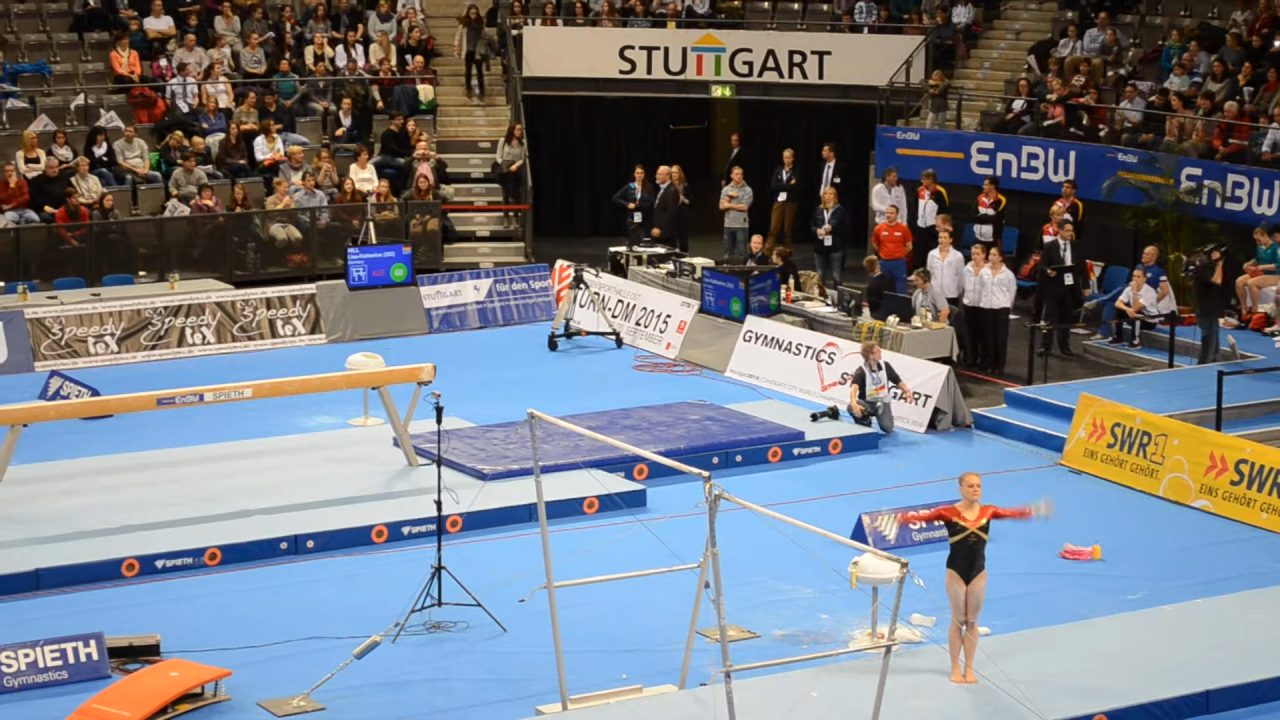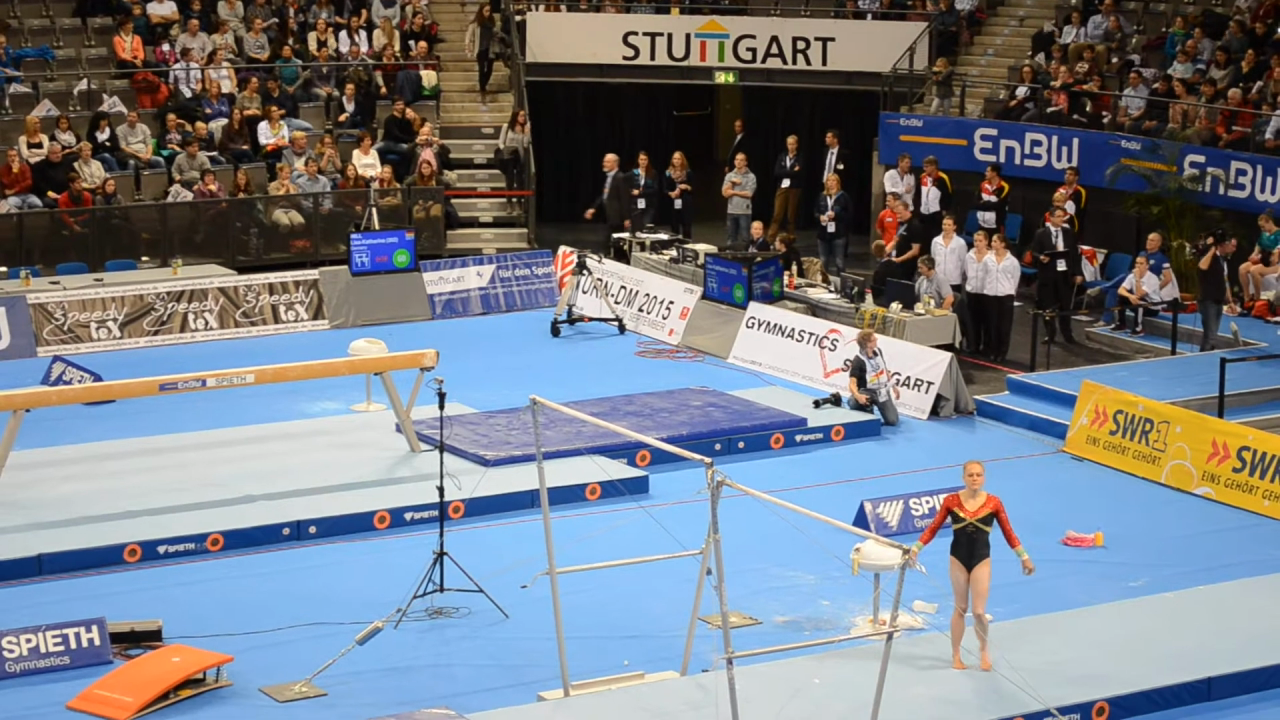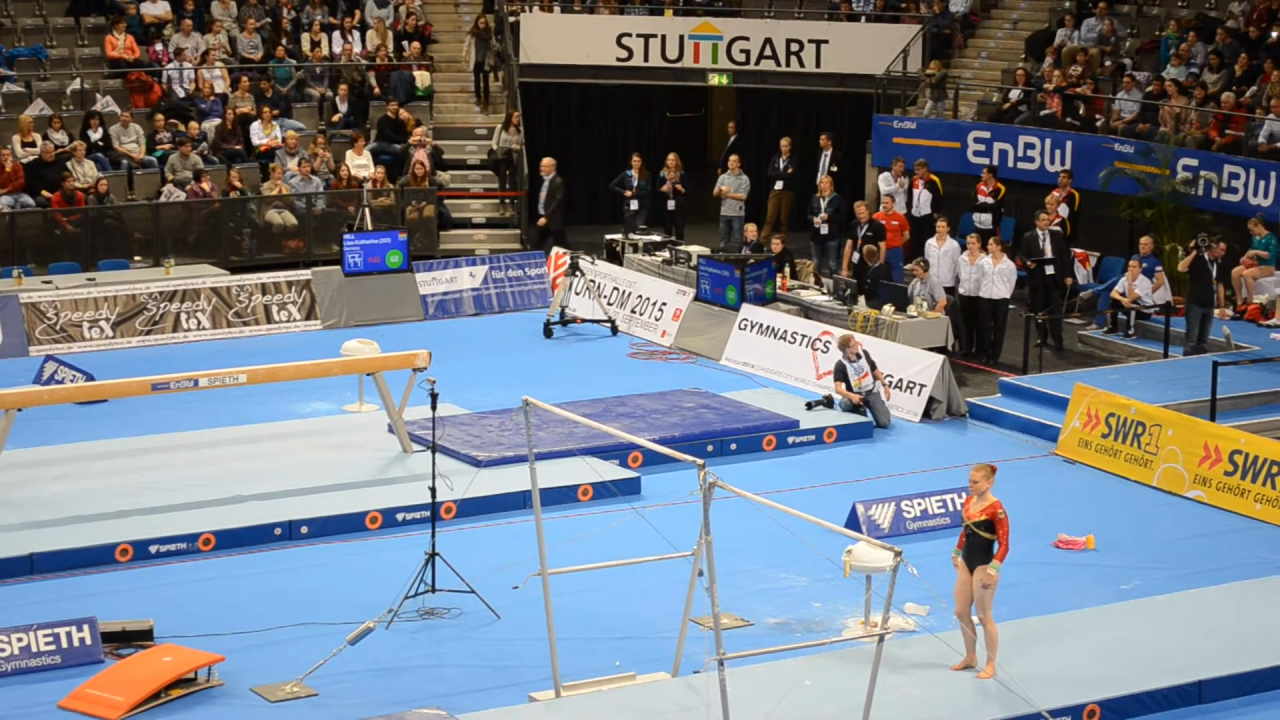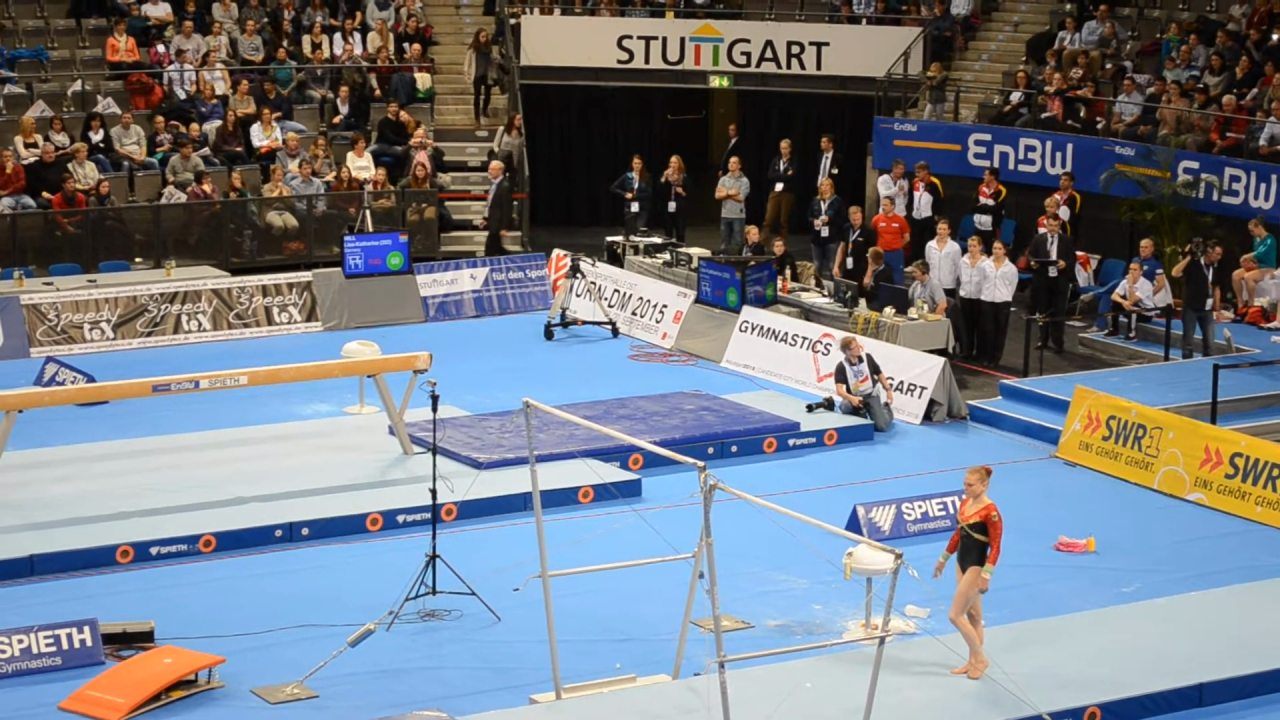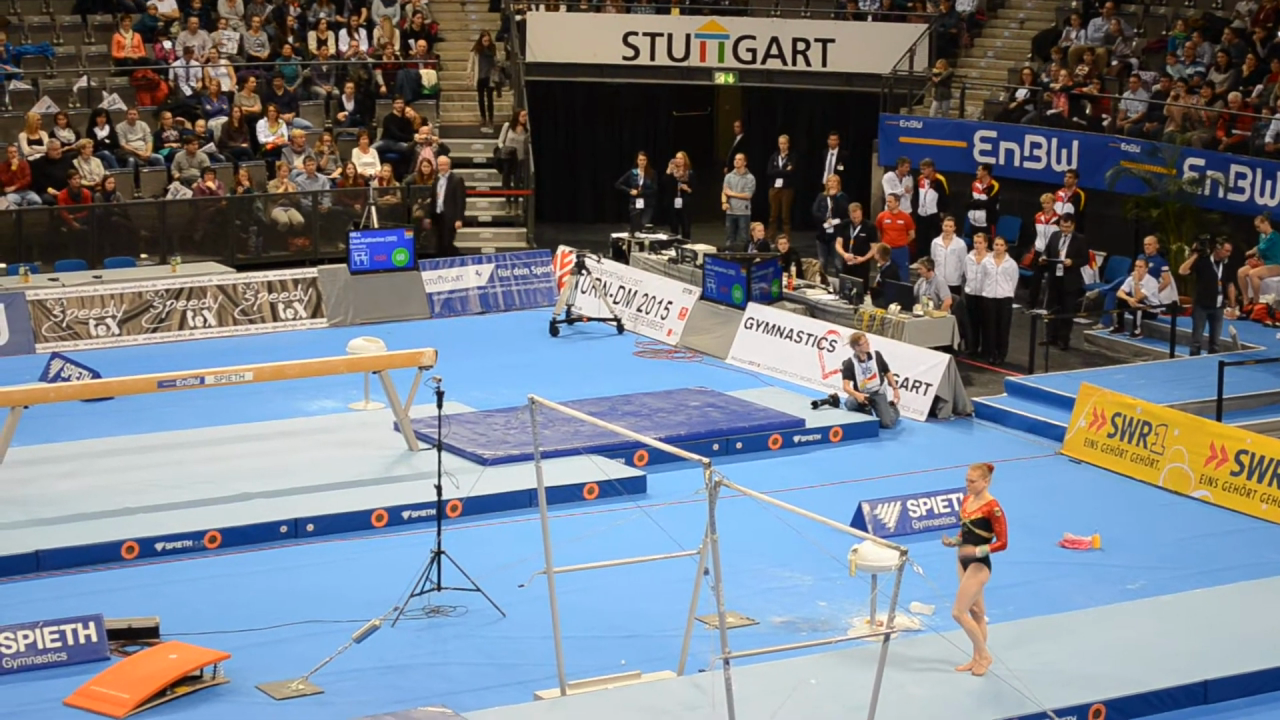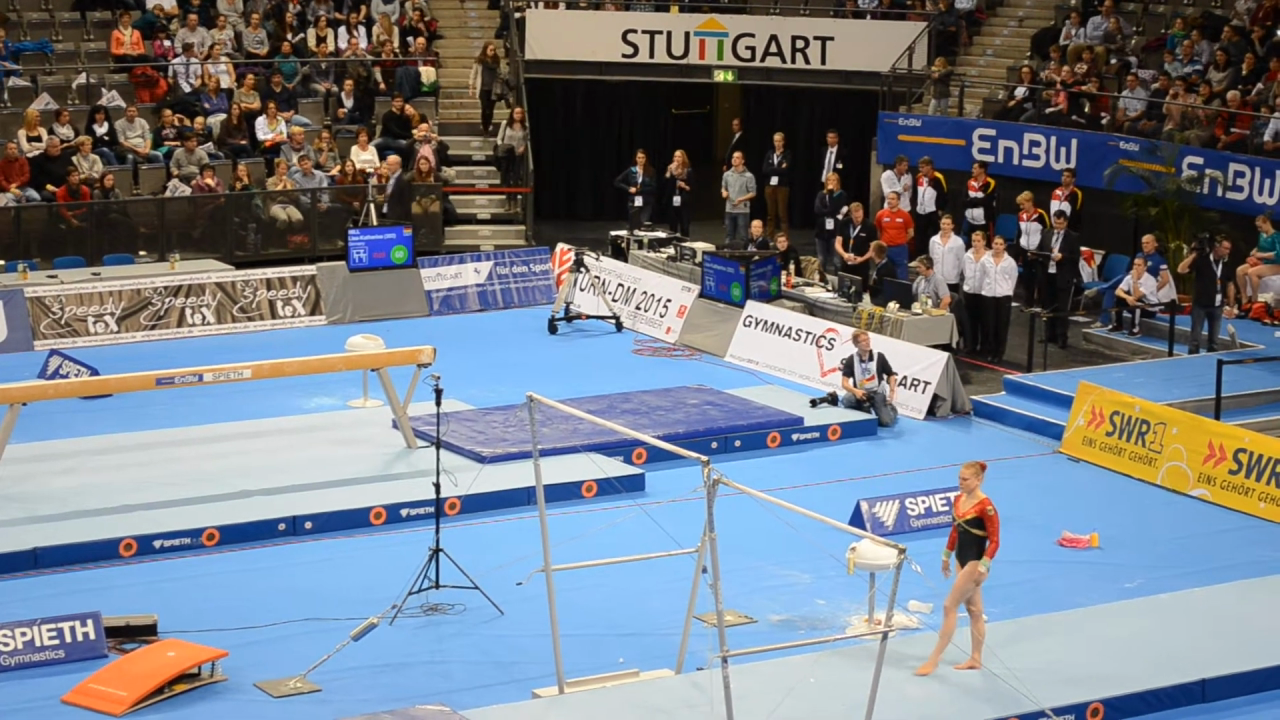
dt=0.7s
person 1, frame 1
left shoulder: (988, 512)
right shoulder: (949, 512)
left elbow: (1014, 512)
right elbow: (921, 516)
left wrist: (1036, 510)
left hip: (978, 572)
right hip: (955, 572)
left knee: (972, 621)
right knee: (958, 620)
left ankle: (969, 667)
right ankle: (955, 667)
person 1, frame 2
left shoulder: (994, 503)
right shoulder: (951, 500)
left elbow: (1008, 532)
right elbow: (935, 526)
left wrist: (1024, 557)
right wrist: (916, 548)
left hip: (981, 561)
right hip: (957, 559)
left knee: (979, 611)
right knee: (960, 608)
left ankle: (984, 650)
right ankle: (956, 654)
person 1, frame 3
left shoulder: (996, 509)
right shoulder: (968, 501)
left elbow: (1004, 545)
left wrist: (992, 571)
right wrist: (956, 554)
left hip: (983, 565)
right hip: (966, 562)
left knee: (984, 617)
right knee: (960, 612)
left ankle: (991, 664)
right ankle: (970, 657)
person 1, frame 4
left shoulder: (991, 512)
right shoulder: (965, 503)
left elbow: (995, 548)
left wrist: (986, 575)
right wrist: (943, 559)
left hip: (977, 567)
right hip: (962, 564)
left knee: (955, 615)
right knee: (973, 615)
left ankle: (980, 659)
right ankle: (972, 661)
person 1, frame 5
left shoulder: (993, 508)
right shoulder: (967, 500)
left elbow: (1002, 542)
left wrist: (977, 551)
right wrist: (953, 540)
left hip: (978, 565)
right hip: (964, 562)
left knee: (959, 612)
right knee: (976, 611)
left ankle: (984, 655)
right ankle: (977, 658)
person 1, frame 6
left shoulder: (986, 506)
right shoulder: (958, 500)
left elbow: (994, 541)
left wrist: (982, 568)
right wrist: (947, 557)
left hip: (975, 563)
right hip: (961, 560)
left knee: (949, 607)
right knee: (973, 610)
left ankle: (934, 658)
right ankle: (975, 659)
